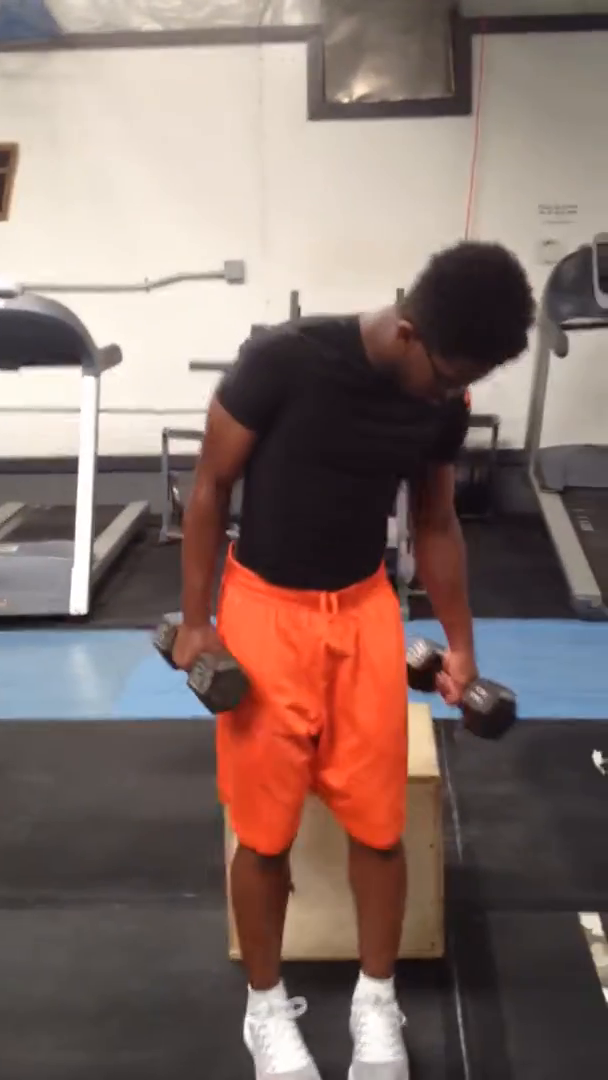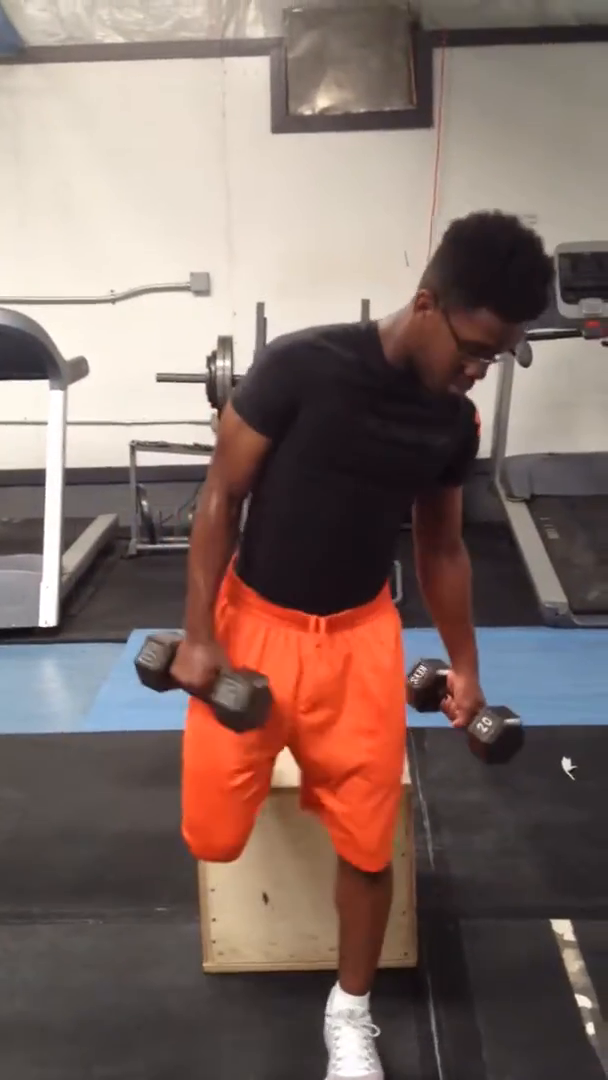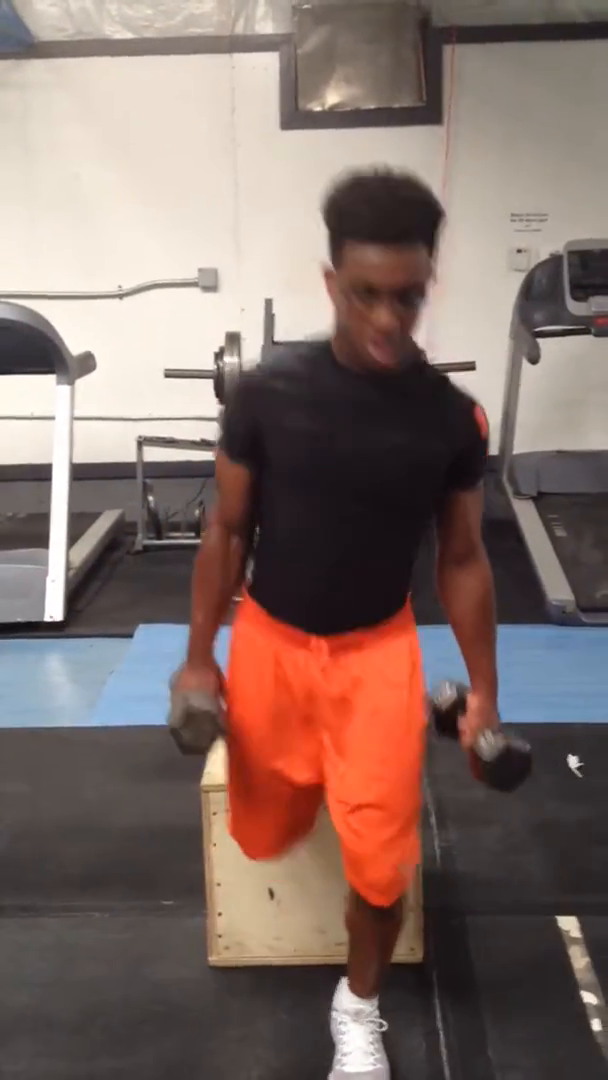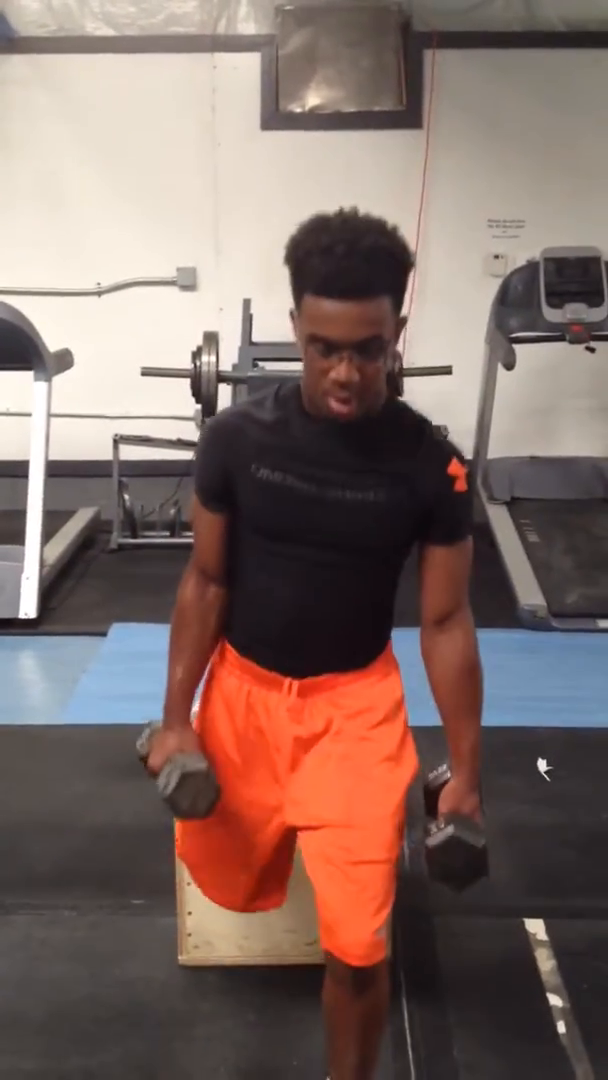
dt=0.7s
person 1, frame 1
left shoulder: (441, 407)
right shoulder: (282, 360)
left elbow: (436, 525)
right elbow: (211, 487)
left wrist: (460, 645)
right wrist: (196, 619)
left hip: (364, 611)
right hip: (264, 609)
left knee: (377, 821)
right knee: (267, 829)
left ankle: (376, 1001)
right ankle: (266, 1006)
person 1, frame 2
left shoulder: (454, 419)
right shoulder: (298, 367)
left elbow: (441, 547)
right elbow: (221, 500)
left wrist: (465, 668)
right wrist: (199, 637)
left hip: (360, 637)
right hip: (255, 625)
left knee: (366, 844)
right knee: (213, 835)
right ankle: (258, 754)
person 1, frame 3
left shoulder: (452, 415)
right shoulder: (265, 392)
left elbow: (463, 560)
right elbow: (227, 534)
left wrist: (484, 691)
right wrist: (198, 659)
left hip: (379, 656)
right hip: (269, 646)
left knee: (380, 868)
right knee: (265, 835)
left ankle: (358, 1007)
right ankle: (300, 784)
person 1, frame 4
left shoulder: (430, 464)
right shoulder: (234, 437)
left elbow: (446, 624)
right elbow: (205, 583)
left wrist: (465, 773)
right wrist: (177, 718)
left hip: (355, 703)
right hip: (241, 690)
left knee: (356, 940)
right knee: (224, 877)
right ankle: (278, 831)
